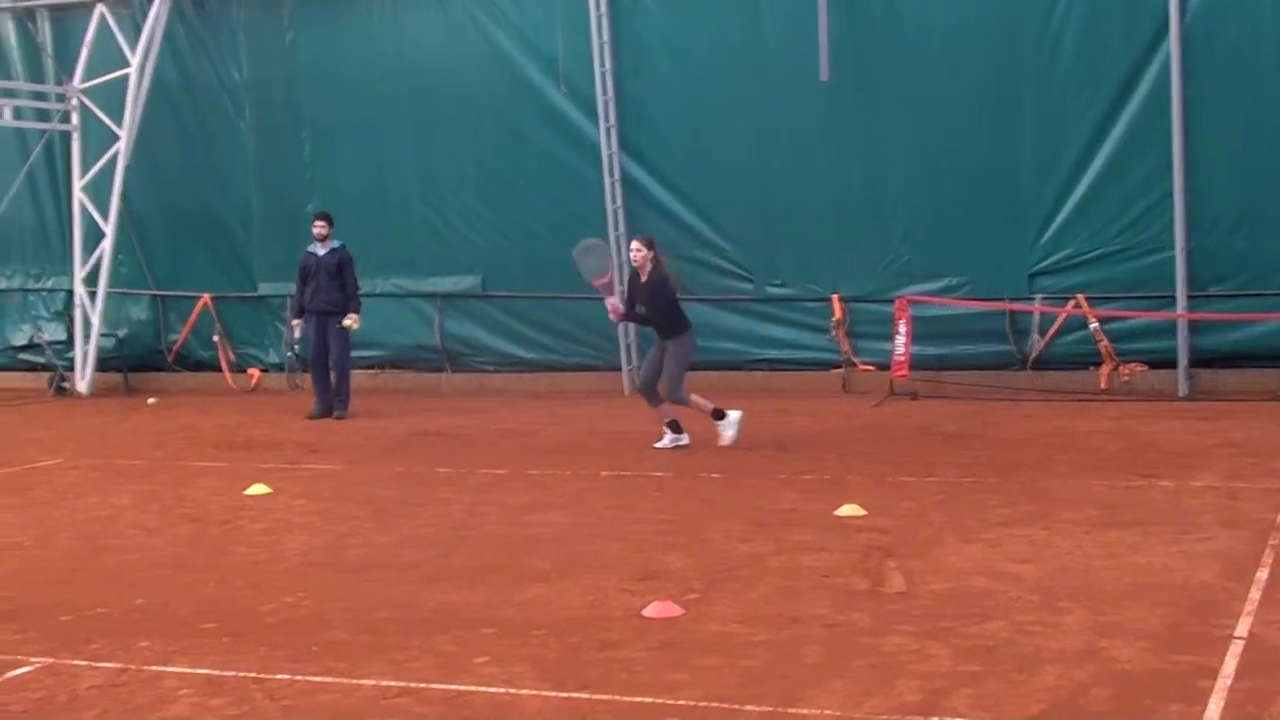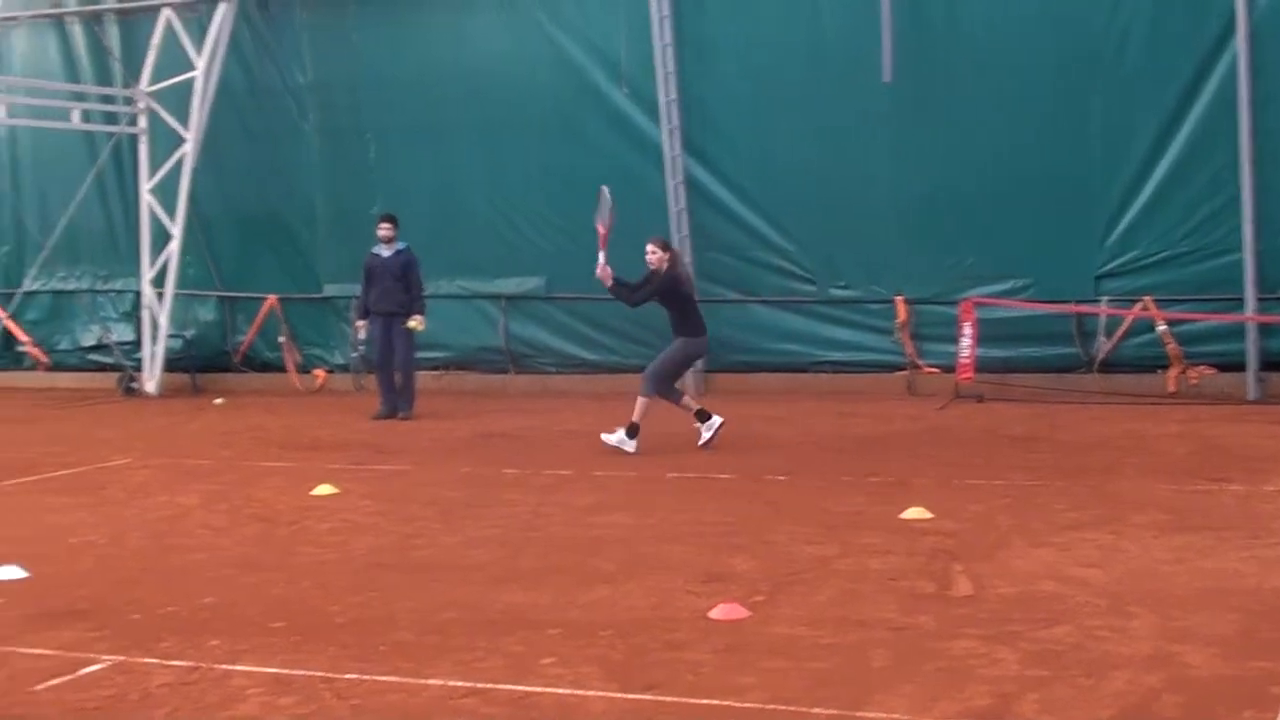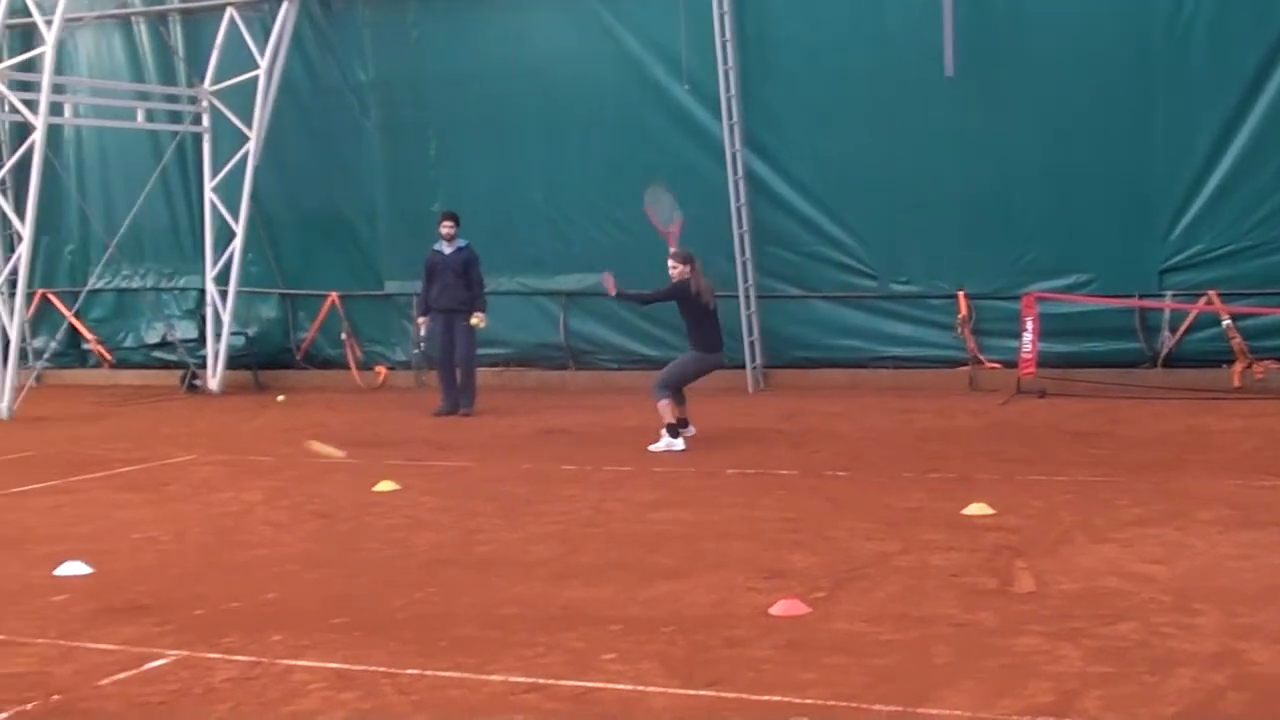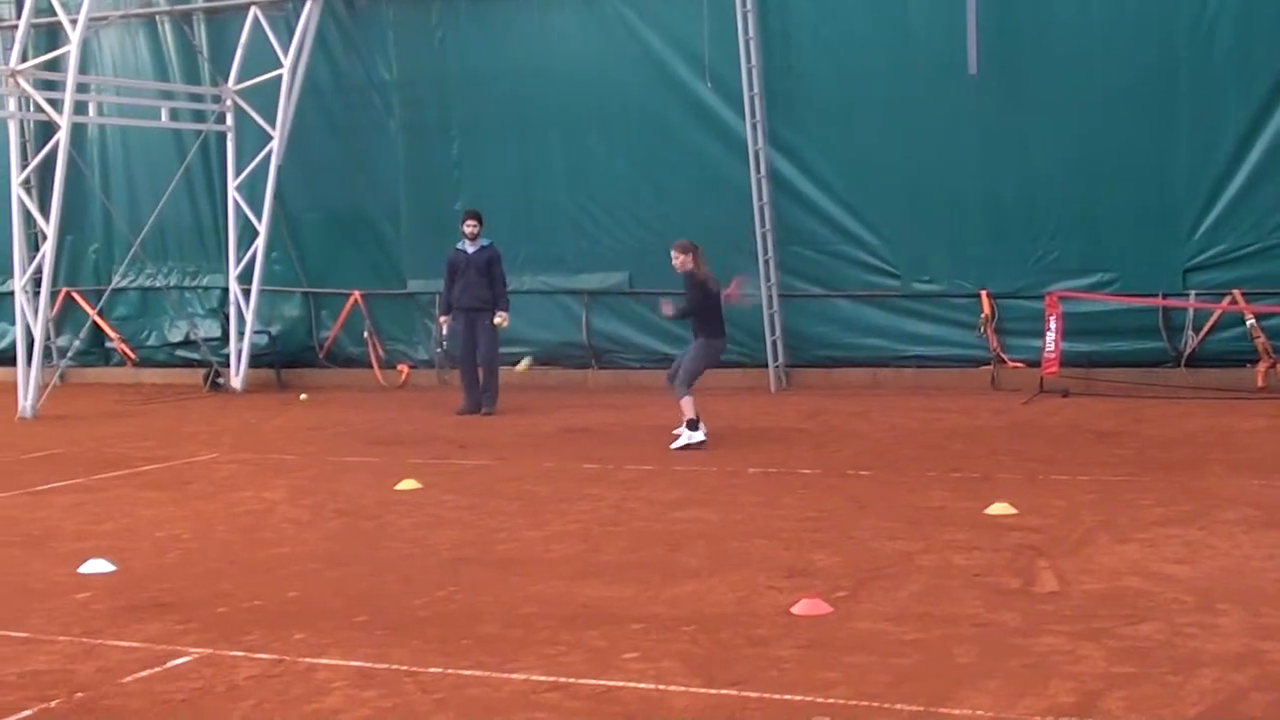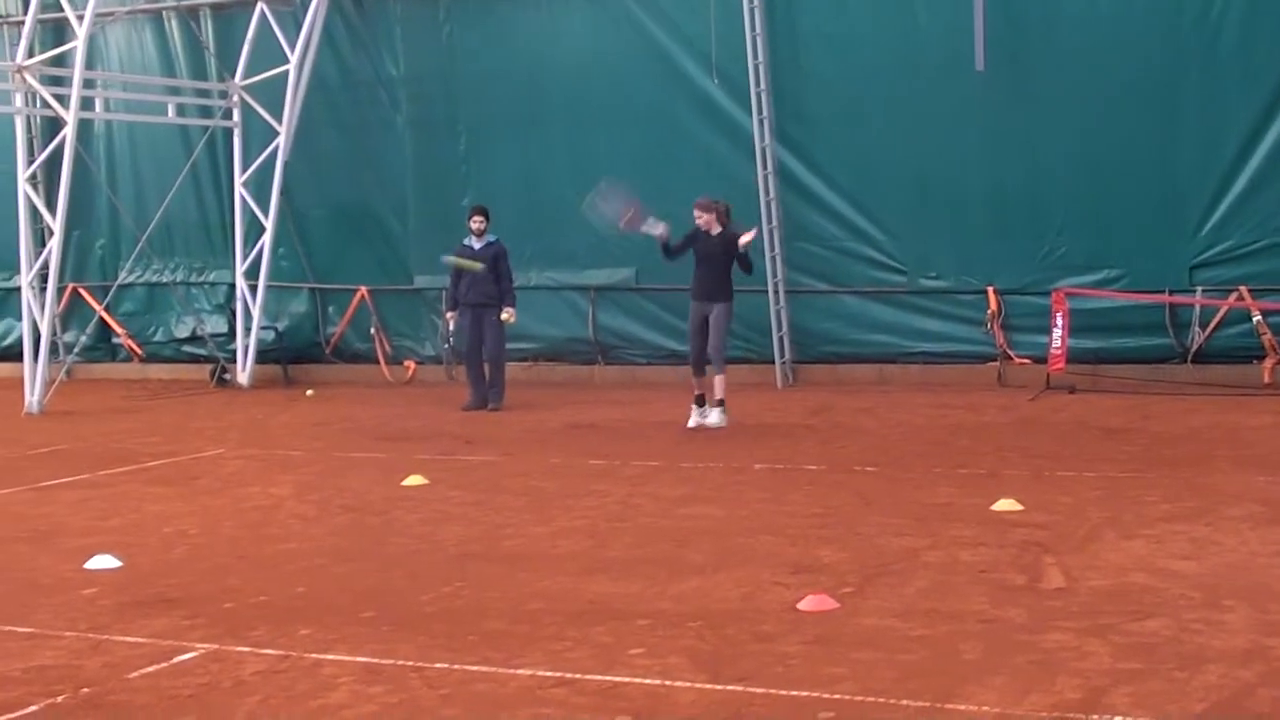
dt=0.2s
person 1, frame 1
left shoulder: (658, 279)
right shoulder: (634, 277)
left elbow: (652, 318)
right elbow: (632, 308)
left wrist: (624, 314)
right wrist: (619, 312)
left hip: (679, 338)
right hip: (663, 339)
left knee: (670, 392)
right knee: (645, 385)
left ankle: (725, 417)
right ankle: (675, 432)
person 1, frame 2
left shoulder: (666, 278)
right shoulder: (655, 274)
left elbow: (635, 301)
right elbow: (635, 290)
left wrist: (609, 285)
right wrist: (611, 278)
left hip: (691, 340)
right hip: (691, 340)
left knee: (650, 378)
right knee: (663, 386)
left ankle: (629, 436)
right ankle: (708, 420)
person 1, frame 3
left shoulder: (681, 288)
right shoulder: (701, 283)
left elbow: (647, 299)
left wrist: (616, 293)
left hip: (703, 354)
right hip: (713, 354)
left knee: (660, 387)
right knee: (671, 381)
left ankle: (673, 436)
right ankle: (682, 425)
person 1, frame 4
left shoulder: (692, 277)
right shoulder: (694, 277)
left elbow: (690, 309)
left wrist: (672, 312)
left hip: (711, 341)
right hip: (702, 340)
left knee: (680, 383)
right knee: (673, 377)
left ankle: (694, 431)
right ankle: (693, 423)
person 1, frame 5
left shoulder: (731, 237)
right shoulder: (695, 235)
left elbow: (748, 269)
right elbow: (671, 256)
left wrist: (742, 249)
right wrist: (663, 238)
left hip: (721, 303)
right hip: (698, 302)
left knee: (715, 352)
right knee: (696, 357)
left ankle: (719, 409)
right ankle: (700, 406)
person 2, frame 1
left shoulder: (341, 254)
right shoulder: (307, 257)
left elbow: (351, 285)
right elbow: (300, 288)
left wrist: (354, 310)
right wrist: (297, 315)
left hip: (337, 315)
right hip: (314, 316)
left knee: (340, 360)
right knee: (316, 360)
left ankle: (340, 405)
right ankle: (323, 404)
person 2, frame 2
left shoulder: (406, 256)
right shoulder: (371, 258)
left elbow: (416, 287)
right elbow: (366, 289)
left wrist: (418, 311)
right wrist: (362, 316)
left hip: (402, 316)
right hip: (379, 317)
left knee: (404, 361)
right knee: (382, 361)
left ankle: (405, 405)
right ankle: (389, 405)
person 2, frame 3
left shoulder: (468, 253)
right shoulder: (433, 255)
left elbow: (477, 284)
right elbow: (426, 287)
left wrist: (479, 309)
right wrist: (422, 313)
left hip: (462, 313)
right hip: (439, 314)
left knee: (465, 357)
right knee: (443, 358)
left ankle: (466, 402)
right ankle: (449, 401)
person 2, frame 4
left shoulder: (490, 252)
right shoulder: (455, 255)
left elbow: (499, 283)
right elbow: (448, 285)
left wrist: (502, 308)
right wrist: (444, 312)
left hip: (485, 312)
right hip: (461, 313)
left knee: (488, 356)
right knee: (464, 357)
left ankle: (488, 401)
right ankle: (472, 400)
person 2, frame 5
left shoulder: (497, 248)
right shoulder: (461, 250)
left elbow: (506, 279)
right elbow: (454, 282)
left wrist: (509, 304)
right wrist: (450, 308)
left hip: (491, 308)
right hip: (467, 309)
left knee: (494, 352)
right knee: (471, 353)
left ankle: (495, 397)
right ankle: (478, 396)
